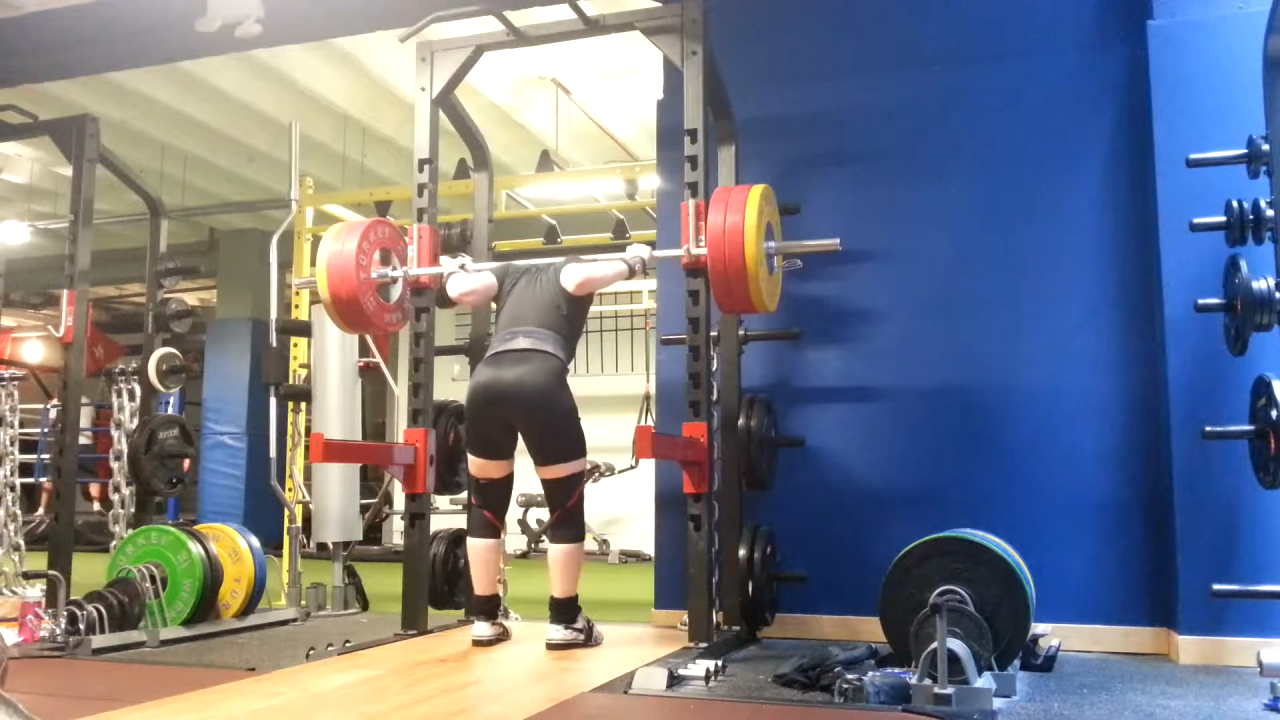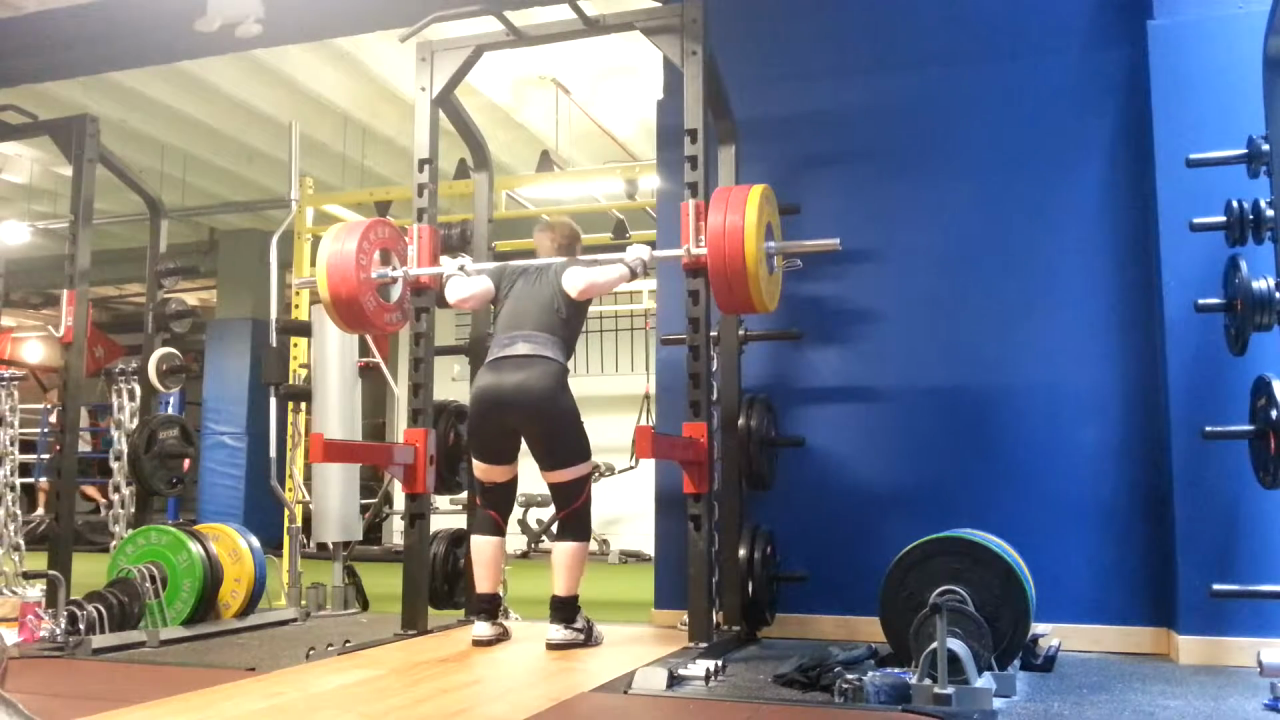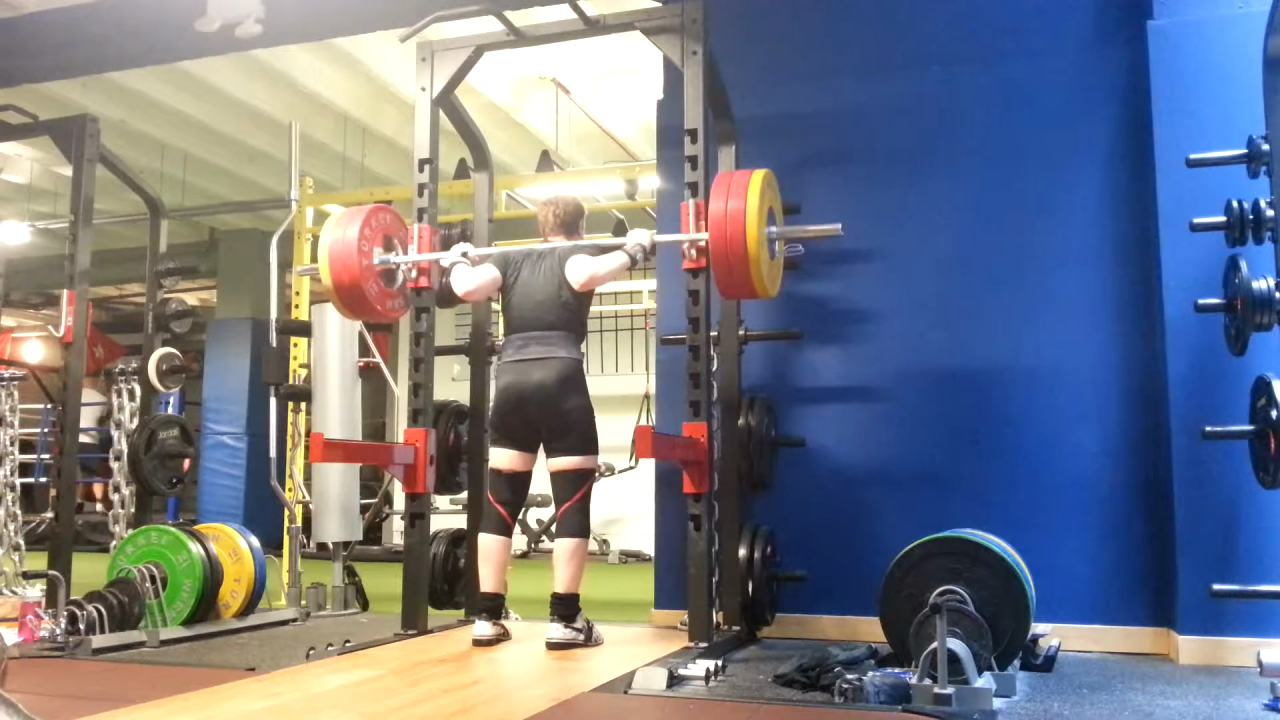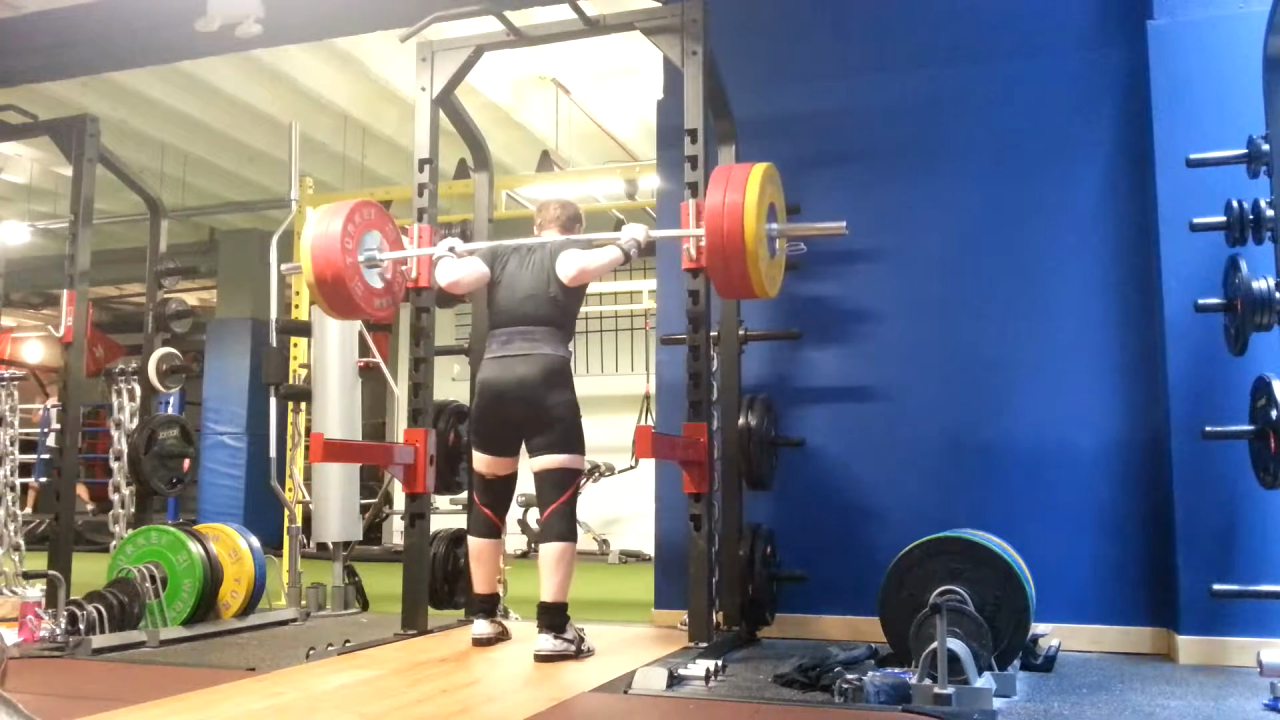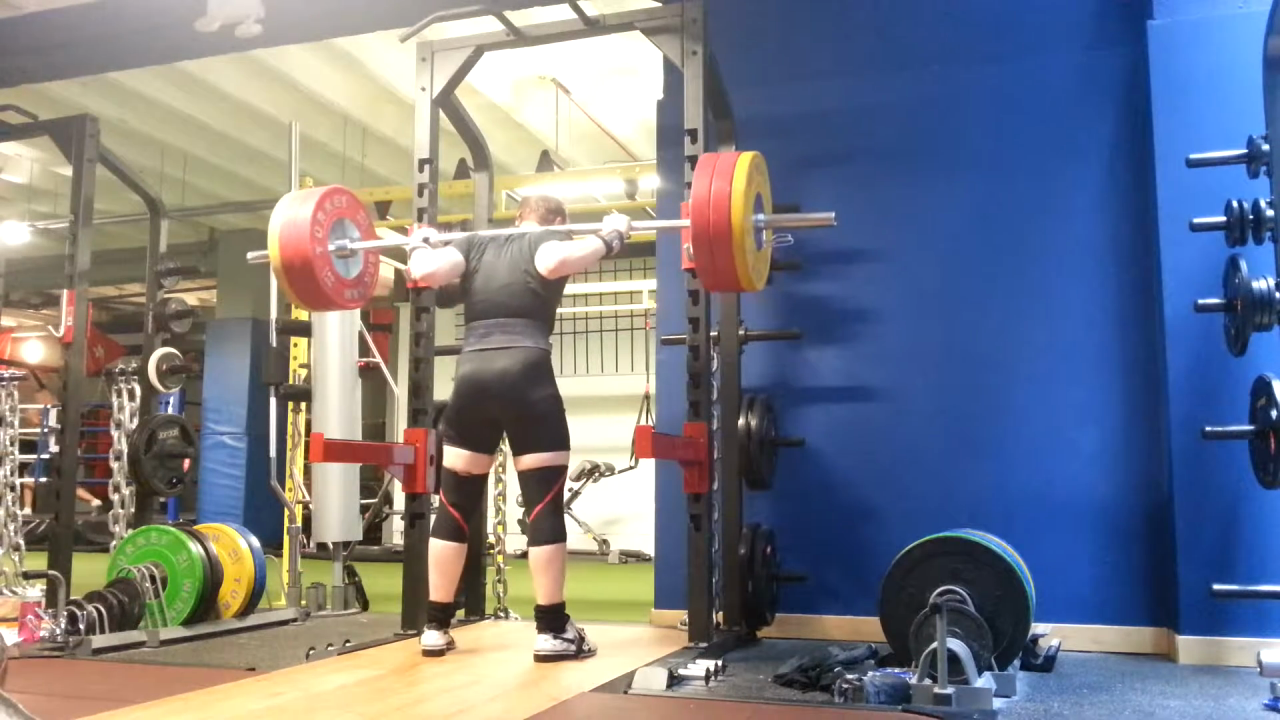
dt=1s
person 1, frame 1
left shoulder: (512, 271)
right shoulder: (575, 266)
left elbow: (464, 291)
right elbow: (580, 279)
left wrist: (451, 272)
right wrist: (632, 263)
left hip: (486, 381)
right hip: (539, 380)
left knee: (486, 505)
right knee: (567, 508)
left ankle: (485, 620)
right ankle: (565, 623)
person 1, frame 2
left shoulder: (508, 272)
right shoulder: (575, 270)
left elbow: (460, 296)
right elbow: (581, 286)
left wrist: (452, 272)
right wrist: (632, 264)
left hip: (489, 386)
right hip: (541, 385)
left knee: (491, 506)
right knee: (574, 507)
left ankle: (485, 619)
right ankle: (565, 621)
person 1, frame 3
left shoulder: (511, 257)
right shoulder: (582, 252)
left elbow: (468, 288)
right elbow: (585, 276)
left wrist: (456, 261)
right wrist: (634, 249)
left hip: (511, 382)
right hip: (559, 381)
left knee: (500, 502)
right knee: (572, 504)
left ankle: (487, 617)
right ankle: (564, 620)
person 1, frame 4
left shoulder: (499, 253)
right shoulder: (575, 247)
left elbow: (453, 281)
right elbow: (574, 271)
left wrist: (445, 254)
right wrist: (628, 245)
left hip: (492, 378)
right hip: (545, 379)
left knee: (487, 503)
right knee: (558, 506)
left ankle: (484, 617)
right ankle: (553, 630)
person 1, frame 5
left shoulder: (474, 244)
right shoulder: (554, 239)
left elbow: (426, 272)
right elbow: (555, 262)
left wrist: (420, 244)
right wrist: (610, 236)
left hip: (471, 375)
right hip: (526, 373)
left knee: (456, 505)
right knee: (544, 504)
left ankle: (436, 627)
right ankle: (552, 630)
